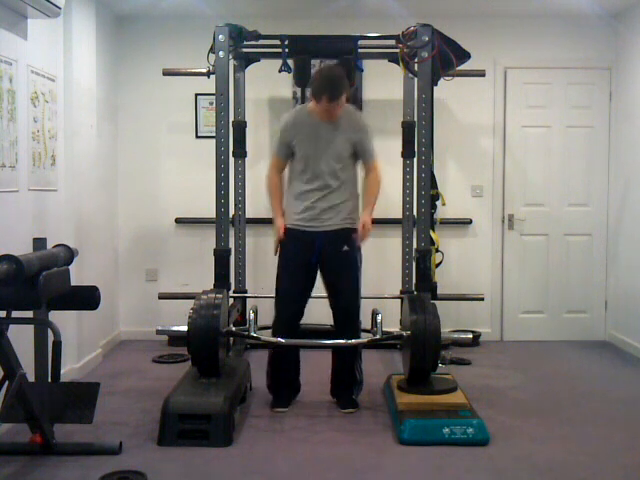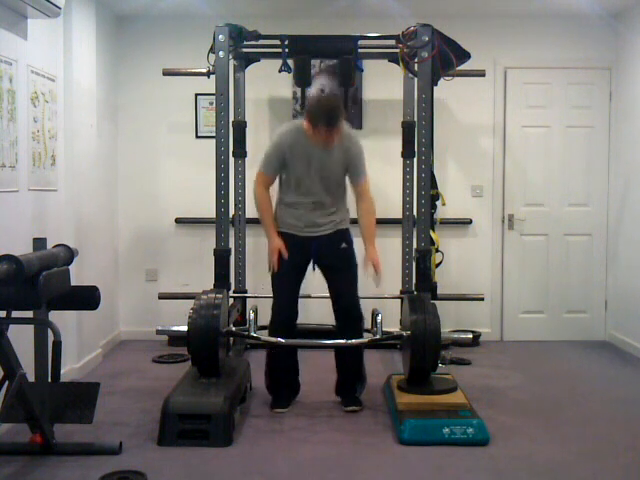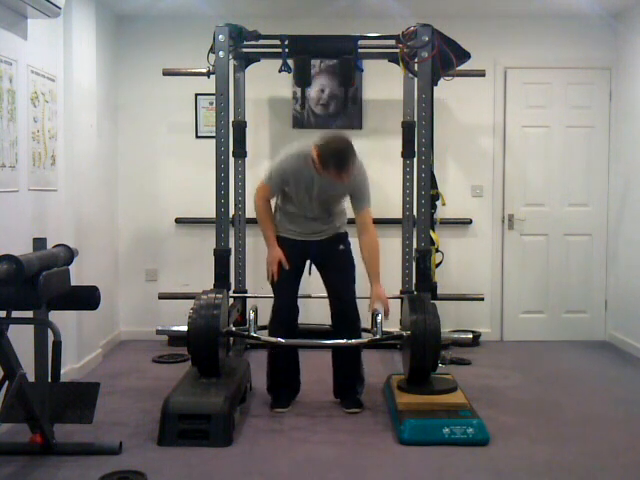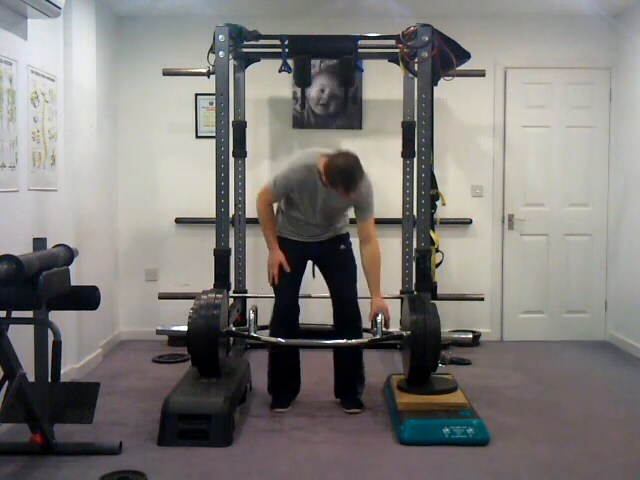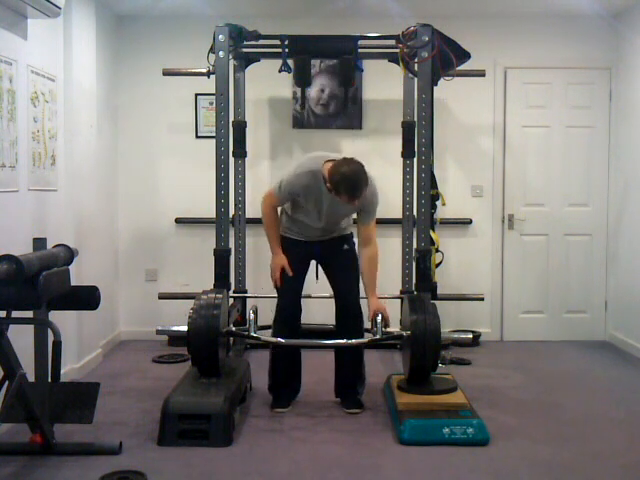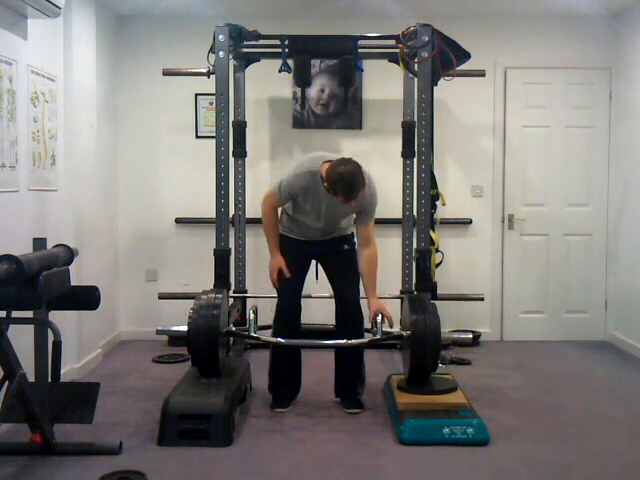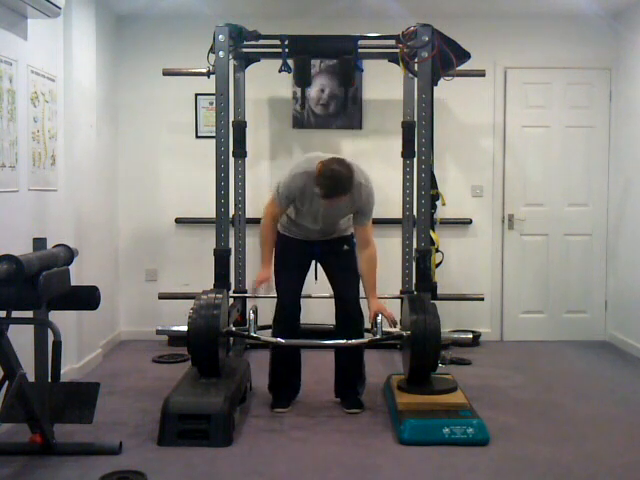
dt=0.2s
person 1, frame 1
left shoulder: (356, 124)
right shoulder: (292, 123)
left elbow: (372, 172)
right elbow: (276, 170)
left wrist: (366, 212)
right wrist: (278, 215)
left hip: (341, 230)
right hip: (297, 230)
left knee: (346, 314)
right knee: (287, 312)
left ankle: (346, 389)
right ankle: (283, 388)
person 1, frame 2
left shoulder: (350, 142)
right shoulder: (285, 139)
left elbow: (363, 195)
right elbow: (261, 186)
left wrist: (370, 245)
right wrist: (272, 235)
left hip: (334, 233)
right hip: (290, 235)
left knee: (349, 309)
right knee: (283, 312)
left ankle: (350, 388)
right ankle: (282, 389)
person 1, frame 3
left shoulder: (356, 171)
right shoulder: (292, 163)
left elbow: (366, 228)
right elbow: (262, 197)
left wrist: (376, 284)
right wrist: (272, 246)
left hip: (332, 236)
right hip: (289, 236)
left knee: (346, 308)
right knee: (284, 311)
left ankle: (349, 390)
right ankle: (282, 389)
person 1, frame 4
left shoulder: (362, 184)
right shoulder: (298, 171)
left elbow: (368, 240)
right elbow: (264, 200)
left wrist: (376, 295)
right wrist: (273, 249)
left hip: (334, 238)
right hip: (290, 238)
left knee: (348, 308)
right knee: (285, 310)
left ankle: (349, 390)
right ankle: (282, 390)
person 1, frame 5
left shoulder: (368, 190)
right shoulder: (304, 176)
left elbow: (367, 244)
right elbow: (269, 203)
left wrist: (373, 296)
right wrist: (277, 252)
left hip: (337, 239)
right hip: (294, 237)
left knee: (350, 307)
right knee: (288, 310)
left ankle: (350, 390)
right ankle: (282, 390)
person 1, frame 6
left shoulder: (367, 190)
right shoulder: (302, 176)
left elbow: (367, 244)
right elbow: (269, 204)
left wrist: (373, 297)
right wrist: (275, 254)
left hip: (338, 239)
right hip: (294, 237)
left knee: (350, 307)
right knee: (287, 309)
left ankle: (349, 391)
right ankle: (283, 390)
person 1, frame 7
left shoulder: (363, 189)
right shoulder: (298, 177)
left elbow: (365, 245)
right elbow: (270, 216)
left wrist: (373, 298)
right wrist: (266, 266)
left hip: (338, 239)
right hip: (293, 238)
left knee: (350, 307)
right knee: (287, 309)
left ankle: (349, 391)
right ankle: (283, 391)
